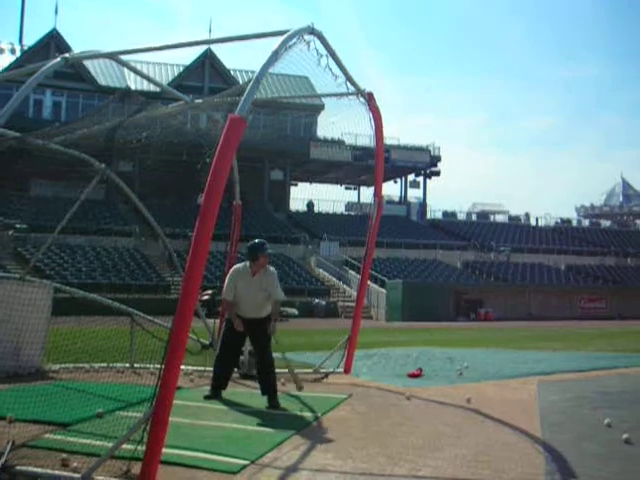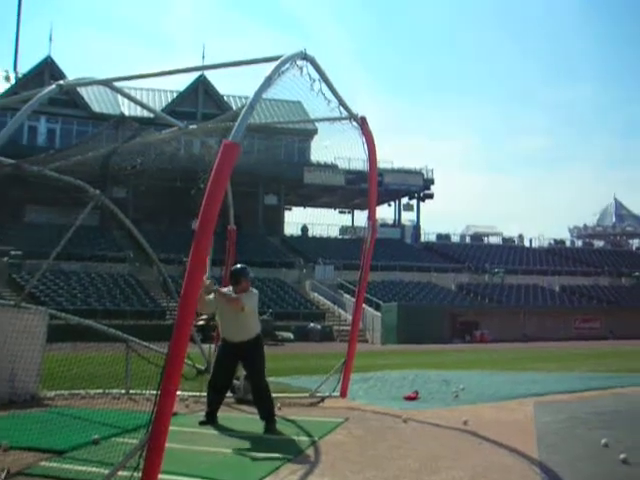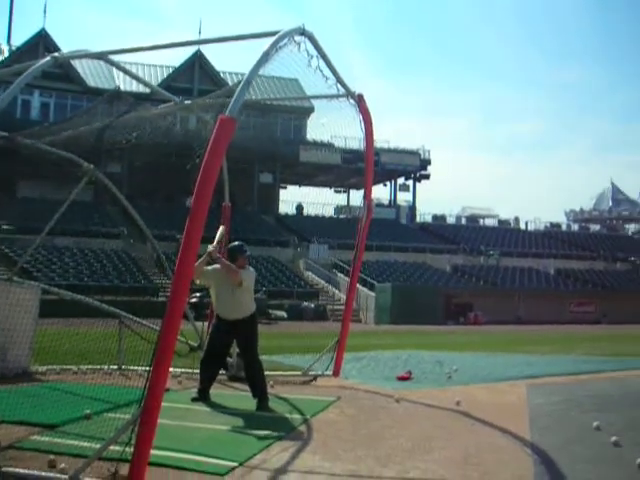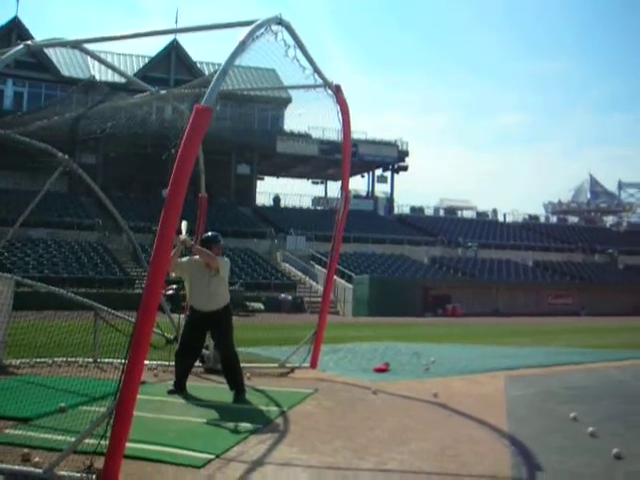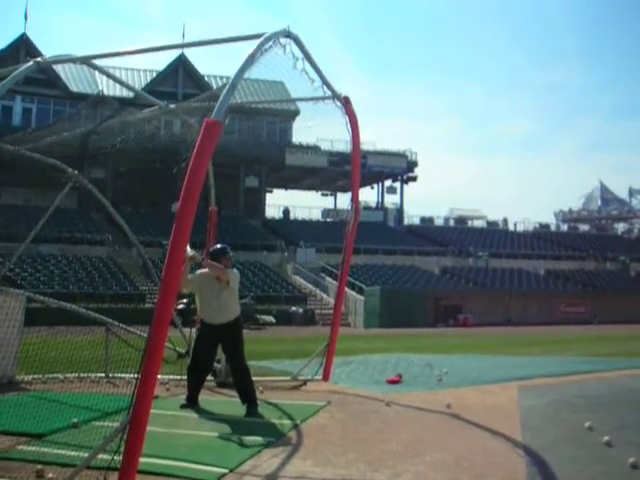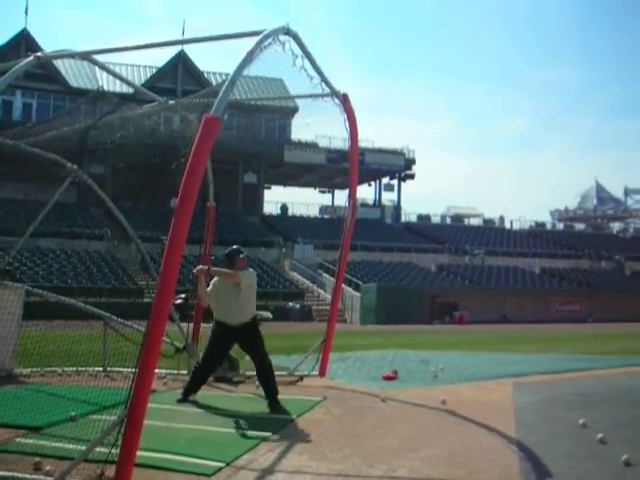
dt=0.5s
person 1, frame 1
left shoulder: (271, 273)
right shoulder: (236, 271)
left elbow: (277, 299)
right elbow: (227, 299)
left wrist: (273, 321)
right wrist: (234, 319)
left hip: (261, 321)
right hip: (237, 319)
left knee: (265, 358)
right knee: (225, 355)
left ankle: (271, 396)
right ankle: (216, 389)
person 1, frame 2
left shoulder: (252, 295)
right shoulder: (220, 294)
left elbow: (236, 302)
right elbow: (201, 307)
left wrist: (214, 289)
right wrist: (203, 290)
left hip: (251, 344)
right hip: (228, 344)
left knee: (258, 382)
right knee: (217, 380)
left ankle: (270, 420)
right ankle: (211, 414)
person 1, frame 3
left shoulder: (250, 273)
right shoulder: (216, 271)
left elbow: (235, 275)
right elbow: (195, 274)
left wrist: (217, 257)
right wrist: (207, 256)
left hip: (246, 322)
right hip: (223, 321)
left knee: (251, 360)
right knee: (210, 358)
left ankle: (262, 398)
right ankle: (203, 391)
person 1, frame 4
left shoulder: (224, 263)
right shoulder: (191, 263)
left elbow: (211, 260)
right elbow: (171, 267)
left wrist: (190, 245)
right wrist: (179, 246)
left hip: (220, 313)
right hip: (196, 313)
left knee: (227, 352)
right knee: (185, 350)
left ankle: (239, 390)
right ankle: (179, 384)
person 1, frame 5
left shoulder: (234, 275)
right shoulder: (201, 276)
left elbow: (222, 273)
right elbow: (182, 284)
left wrist: (200, 259)
right wrist: (188, 263)
left hip: (231, 326)
right hip: (207, 326)
left knee: (238, 365)
right knee: (197, 365)
left ankle: (251, 404)
right ankle: (192, 399)
person 1, frame 6
left shoulder: (249, 274)
right shoulder: (217, 281)
left elbow: (233, 275)
right elbow: (205, 302)
left wrist: (207, 270)
right wrist: (201, 279)
left hip: (248, 326)
right hip: (224, 327)
left knee: (263, 362)
right knee: (208, 362)
left ankle: (273, 399)
right ankle: (188, 391)
